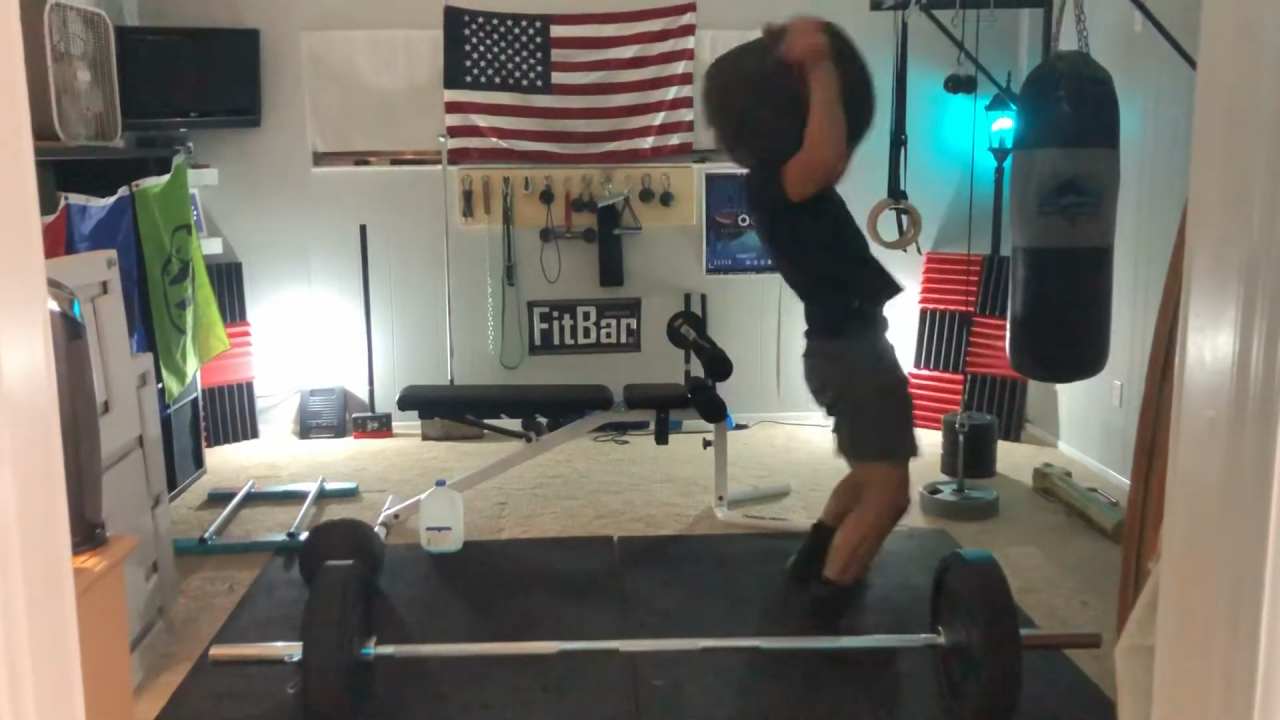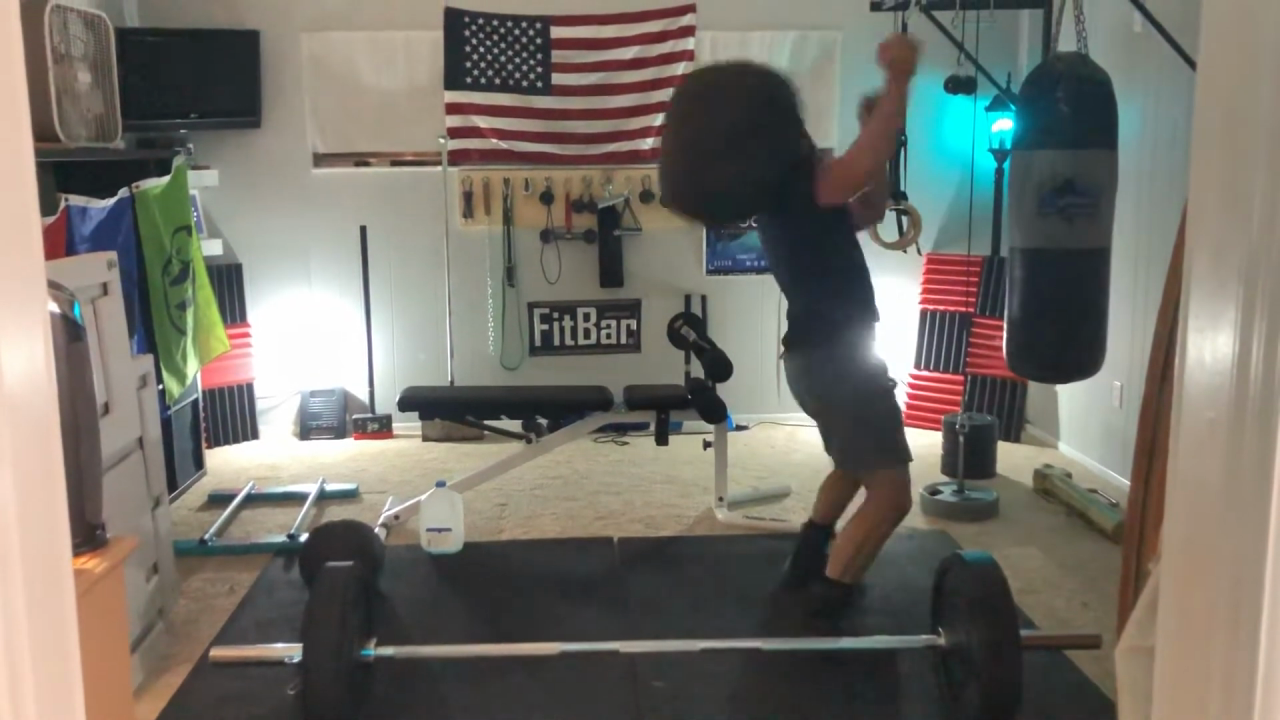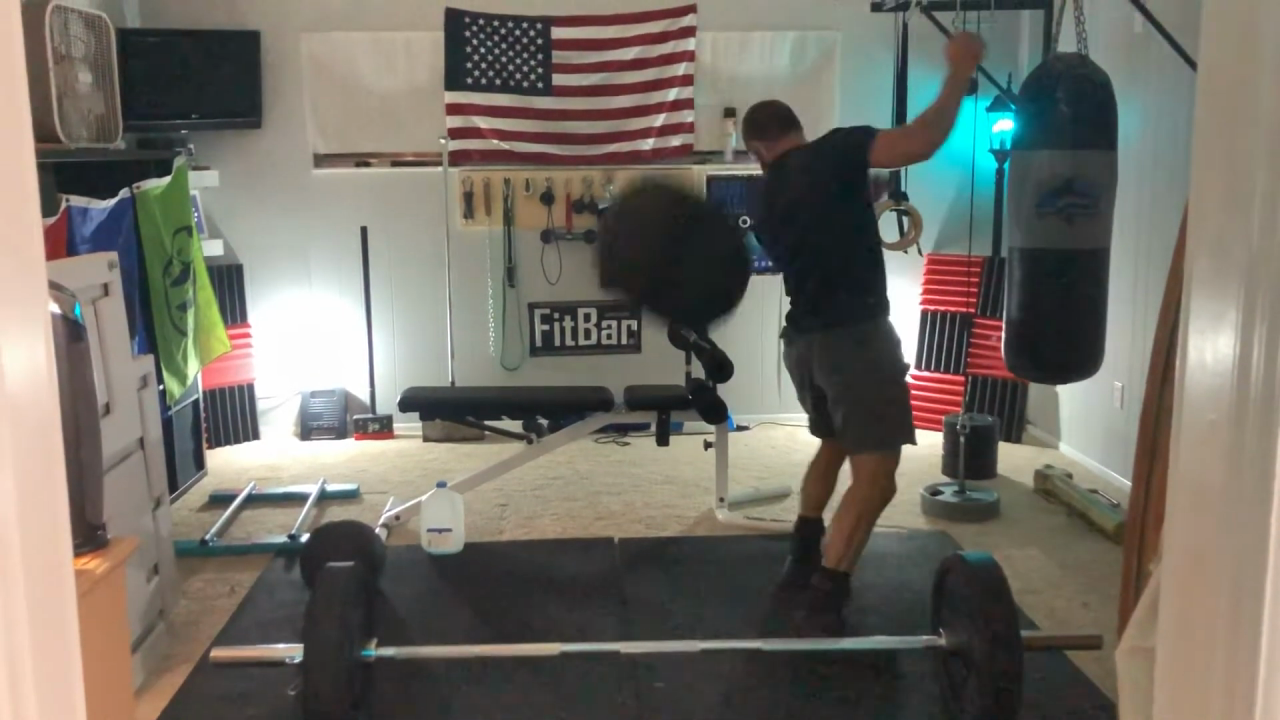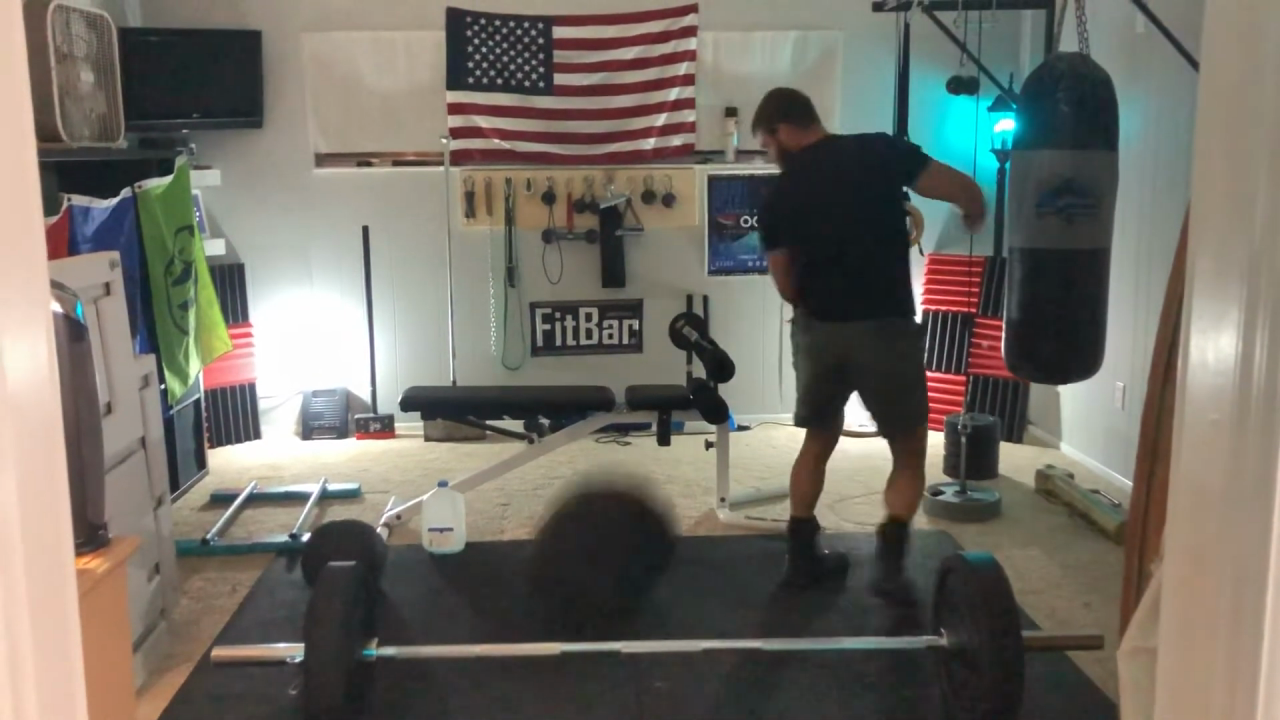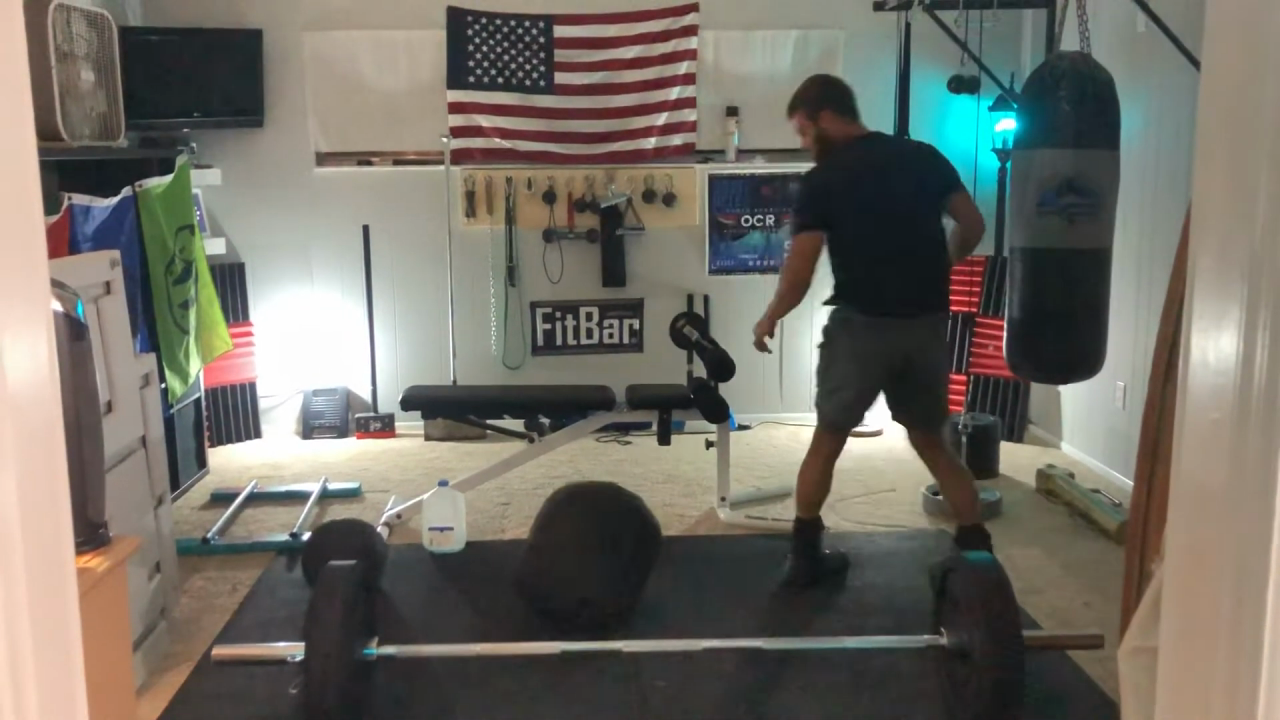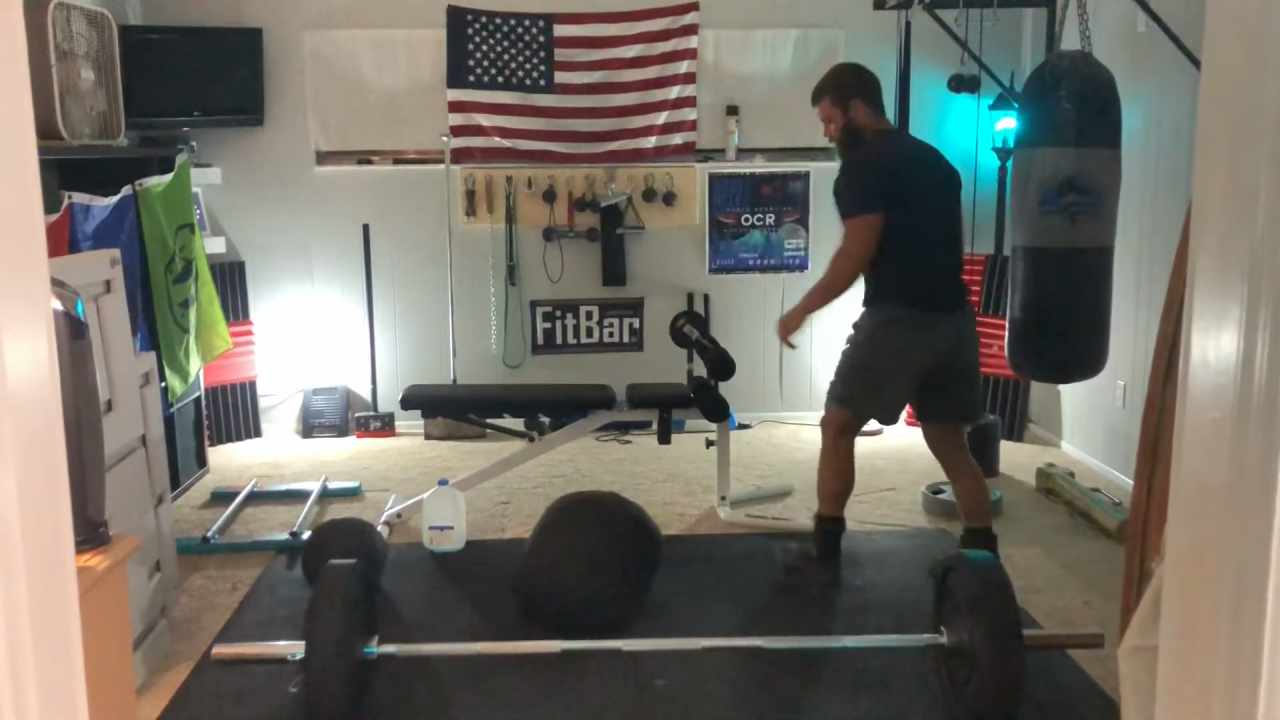
dt=0.2s
person 1, frame 1
left shoulder: (784, 184)
right shoulder: (771, 182)
left elbow: (828, 156)
right elbow: (826, 158)
right wrist: (818, 66)
left hip: (850, 342)
right hip: (848, 347)
left knee: (872, 468)
right knee: (887, 488)
left ankle: (814, 559)
right ankle: (824, 609)
person 1, frame 2
left shoulder: (788, 194)
right shoulder: (793, 179)
left elbow: (866, 207)
right elbow: (862, 175)
left wrist: (876, 119)
right wrist: (897, 81)
left hip: (815, 352)
right hip: (835, 354)
left knee: (857, 464)
right knee: (890, 491)
left ankle: (807, 558)
right ankle: (820, 610)
person 1, frame 3
left shoulder: (770, 196)
right shoulder: (836, 150)
right elbow: (922, 139)
right wrist: (959, 76)
left hip: (802, 337)
right hip: (856, 335)
left knee: (835, 444)
right knee: (875, 476)
left ankle: (804, 561)
right ankle: (823, 603)
person 1, frame 4
left shoulder: (780, 195)
right shoulder: (882, 151)
right elbow: (967, 194)
right wrist: (973, 212)
left hip: (820, 333)
right hip: (888, 329)
left knee: (818, 443)
right knee: (909, 450)
left ankle: (802, 558)
right ankle: (890, 558)
person 1, frame 5
left shoulder: (825, 178)
right shoulder: (925, 158)
left elbow: (800, 267)
right elbow: (973, 225)
left wrist: (770, 318)
left hip: (862, 326)
right hip: (927, 324)
left knee: (826, 441)
right knee: (933, 444)
left ankle: (805, 557)
right ankle: (979, 558)
person 1, frame 6
left shoulder: (864, 166)
right shoulder: (933, 160)
left elbow: (857, 253)
left wrist: (802, 310)
left hip: (899, 321)
right hip: (954, 319)
left knee: (837, 428)
right knee: (951, 446)
left ankle: (825, 551)
